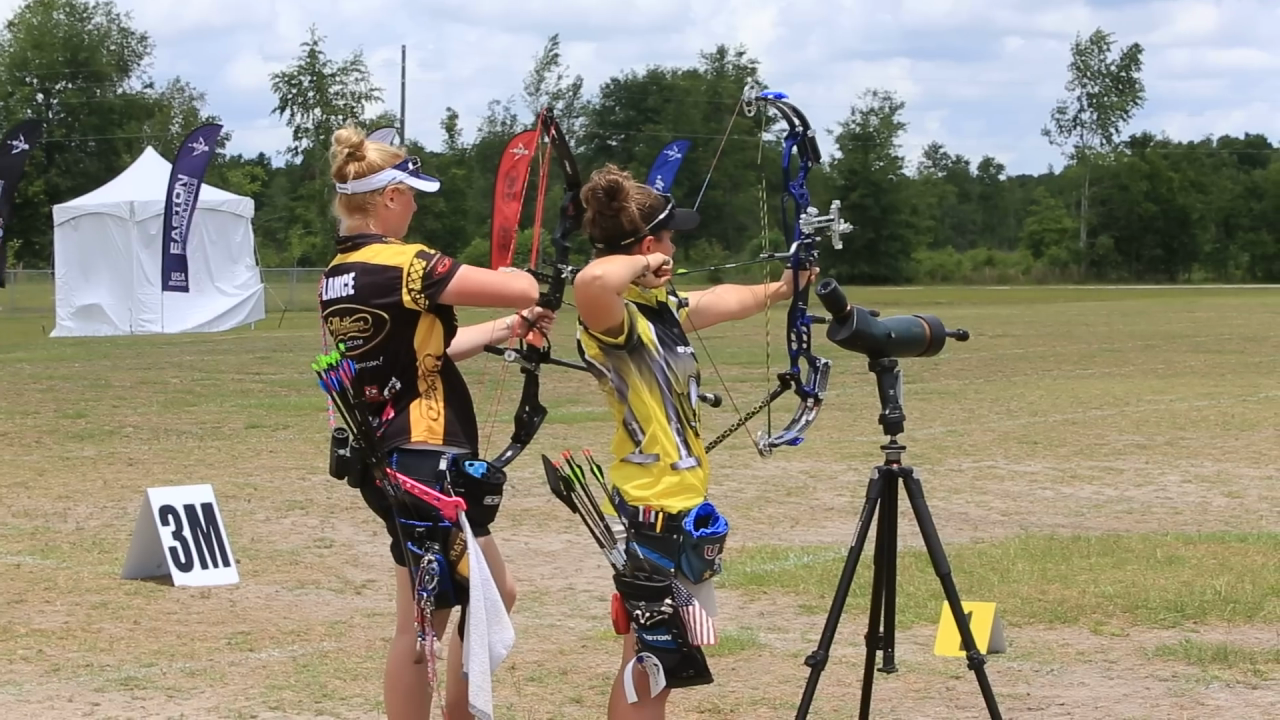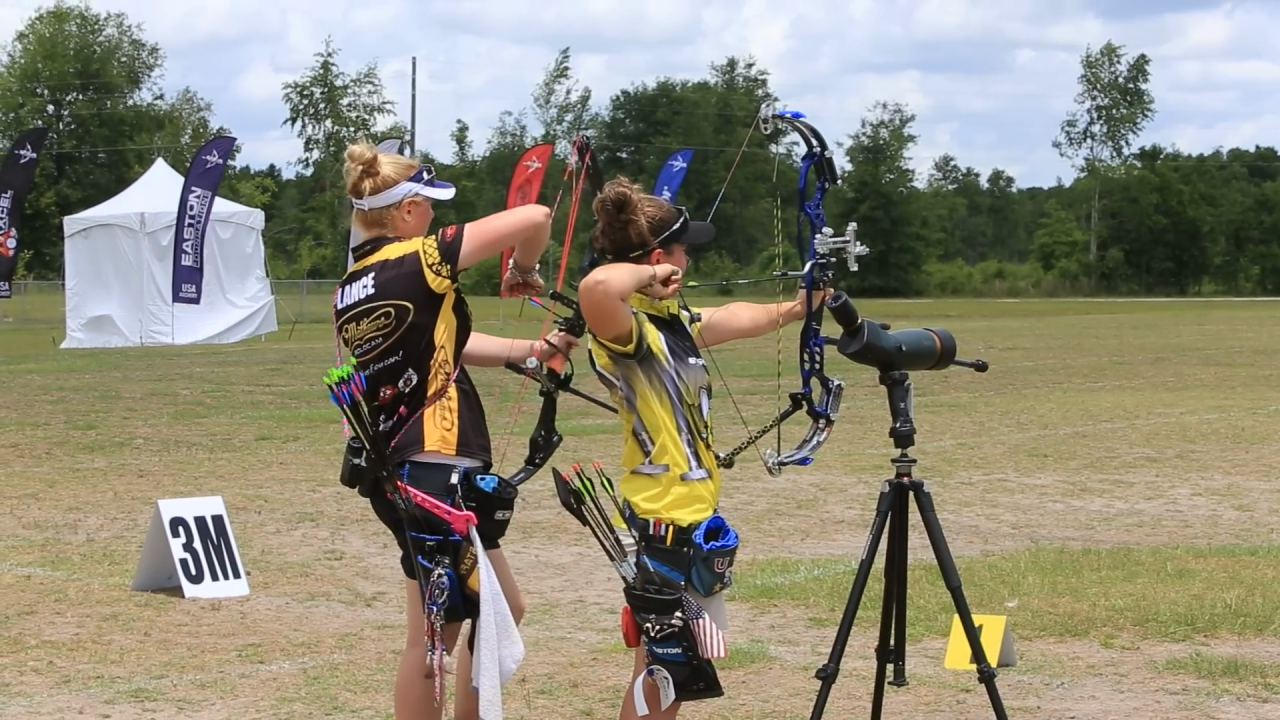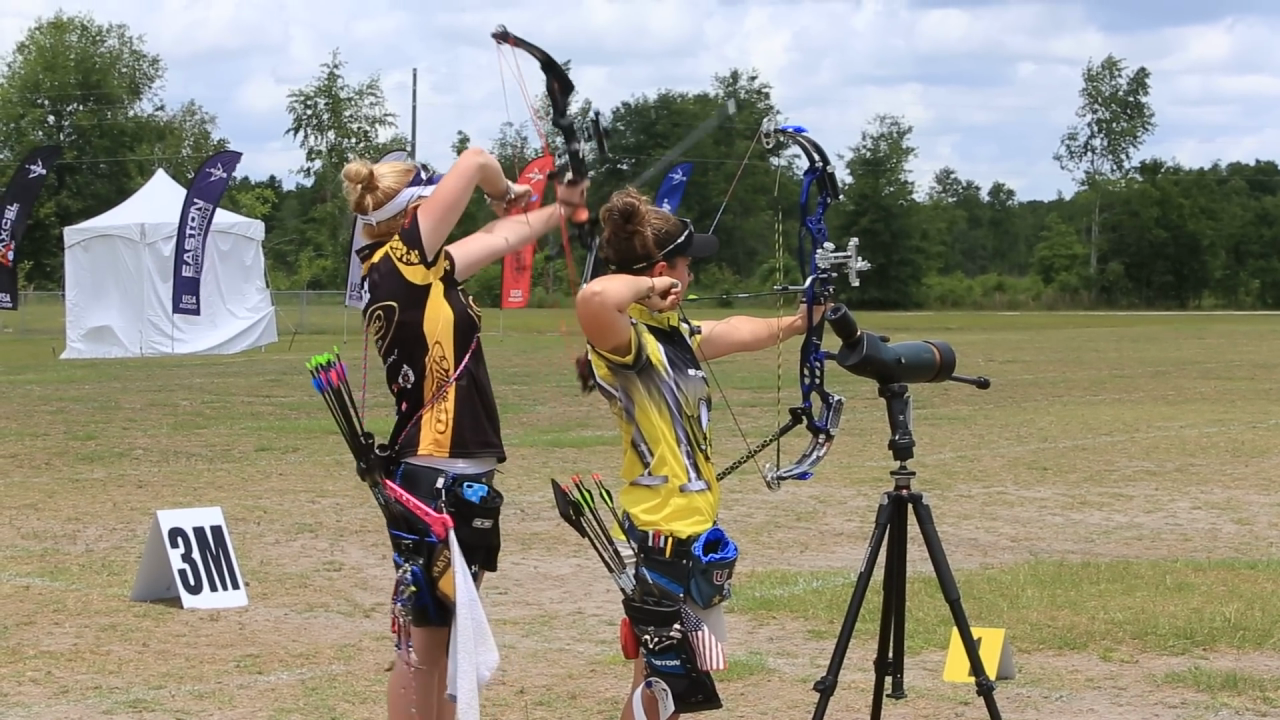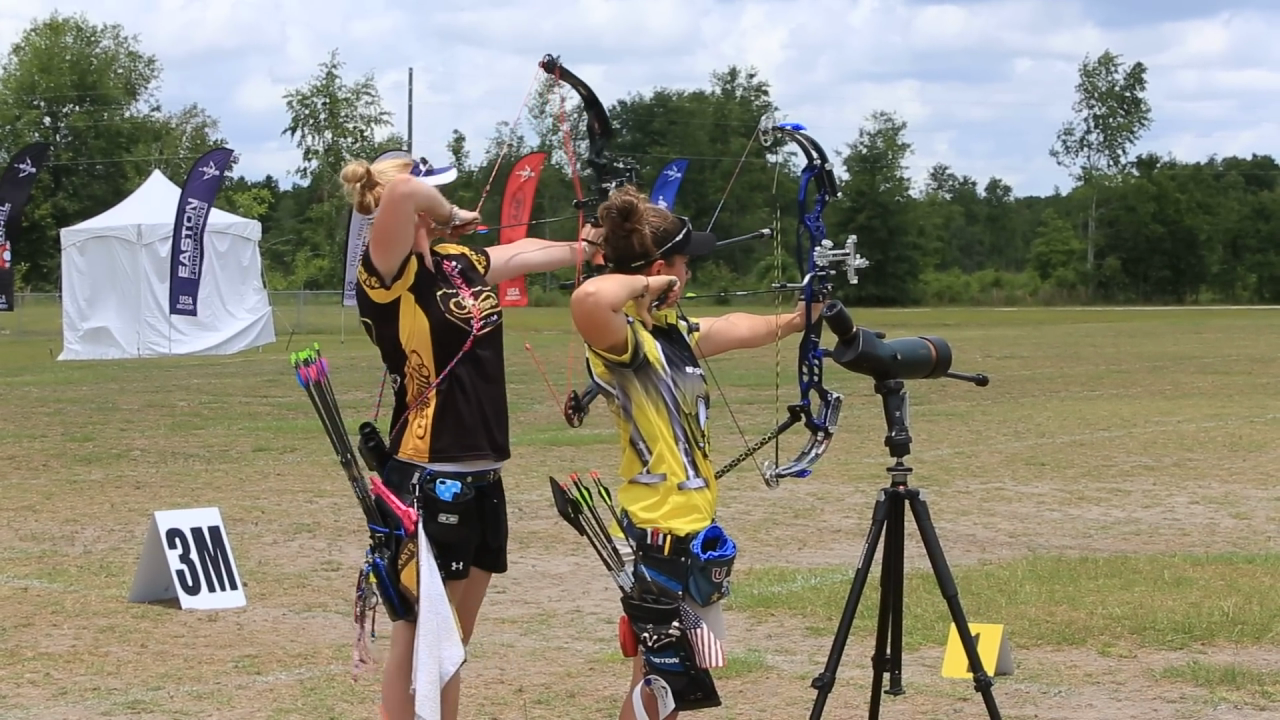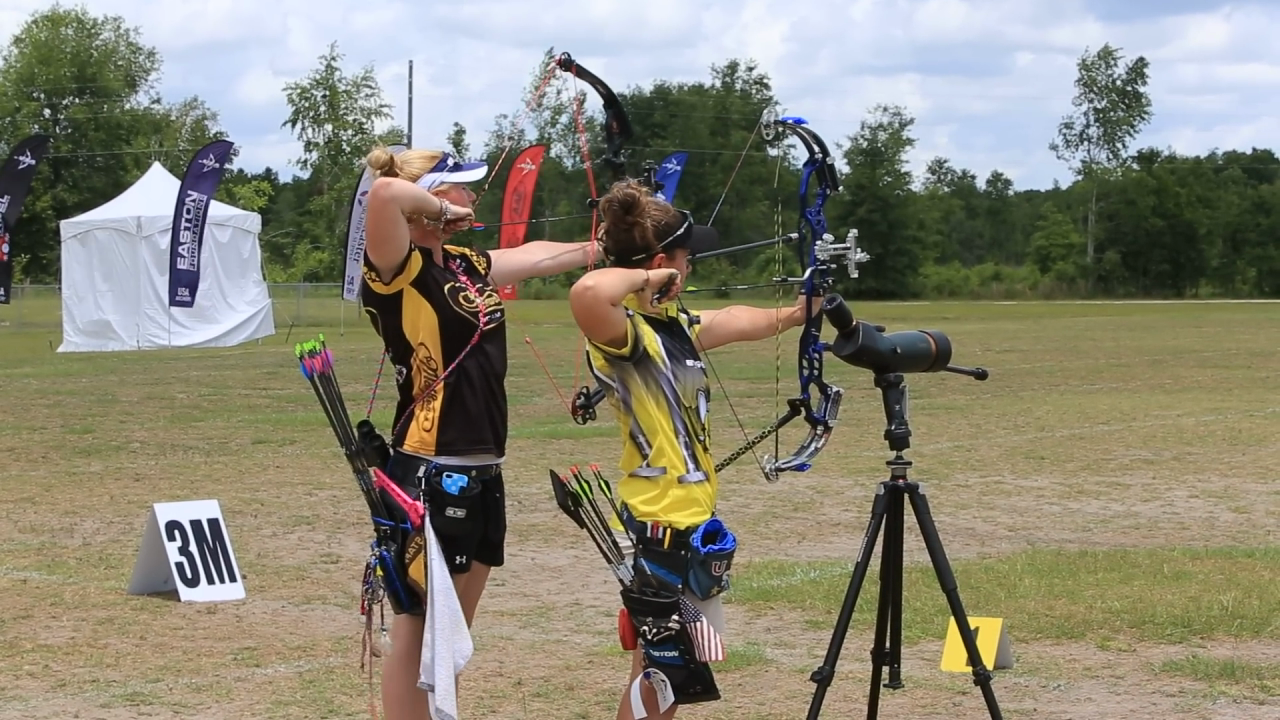
dt=1s
person 1, frame 1
left shoulder: (340, 275)
right shoulder: (401, 265)
right elbow: (523, 291)
left wrist: (506, 329)
right wrist: (509, 274)
left hip: (391, 461)
right hip: (423, 464)
left knee: (494, 594)
right knee: (421, 625)
person 1, frame 2
left shoulder: (352, 287)
right shoulder: (414, 263)
right elbow: (534, 217)
left wrist: (531, 350)
right wrist: (524, 269)
left hip: (397, 472)
right hip: (435, 474)
left knee: (502, 608)
right knee: (434, 636)
person 1, frame 3
left shoulder: (411, 272)
right shoulder: (397, 264)
left elbow: (491, 240)
right elbow: (473, 162)
left wrist: (558, 210)
right wrist: (506, 193)
left hip: (455, 477)
right hip: (436, 480)
left knee: (446, 637)
right knee: (424, 643)
person 1, frame 4
left shoulder: (458, 263)
right shoulder: (386, 274)
left elbow: (522, 252)
right elbow: (404, 189)
left wrist: (584, 248)
right wrist: (451, 216)
left hip: (480, 479)
right hip: (429, 483)
left knee: (452, 640)
right knee: (416, 642)
person 1, frame 5
left shoulder: (463, 264)
right shoulder: (397, 271)
left elbow: (531, 256)
right elbow: (384, 192)
left wrist: (598, 248)
right wrist: (439, 212)
left hip: (480, 474)
right hip: (430, 478)
right knee: (416, 635)
person 2, frame 1
left shoulder: (660, 305)
right shoulder: (614, 315)
left elbow: (719, 300)
right elbow: (591, 279)
left wrist: (778, 290)
right wrist: (640, 266)
left hip: (677, 510)
right hip: (653, 515)
left knee: (659, 660)
right knee: (648, 670)
person 2, frame 2
left shoulder: (673, 319)
right shoulder: (625, 327)
left elbow: (732, 318)
right elbow: (595, 286)
left wrist: (793, 309)
right wrist: (647, 275)
left hip: (690, 522)
right hip: (663, 528)
left knee: (671, 672)
right knee: (660, 676)
person 2, frame 3
left shoulder: (673, 332)
right shoulder: (625, 340)
left elbow: (734, 332)
right elbow: (592, 297)
left wrist: (793, 325)
right wrist: (645, 287)
left hip: (691, 534)
right hip: (661, 539)
person 2, frame 4
left shoulder: (672, 328)
right shoulder: (625, 338)
left elbow: (733, 327)
right elbow: (588, 298)
left wrist: (790, 321)
right wrist: (642, 285)
left hip: (690, 531)
right hip: (658, 536)
person 2, frame 5
left shoulder: (673, 322)
right shoulder: (625, 331)
left elbow: (733, 320)
right elbow: (587, 291)
left wrist: (792, 314)
right wrist: (643, 278)
left hip: (689, 523)
right hip: (659, 530)
left knee: (675, 673)
